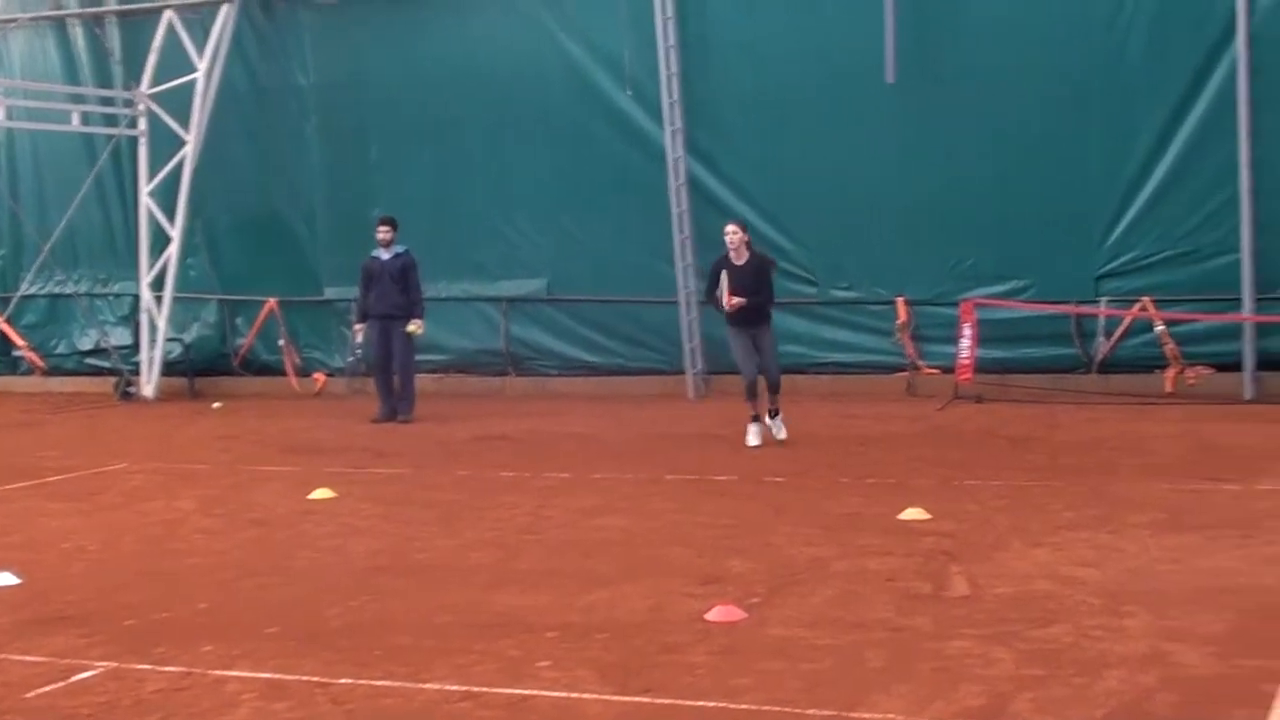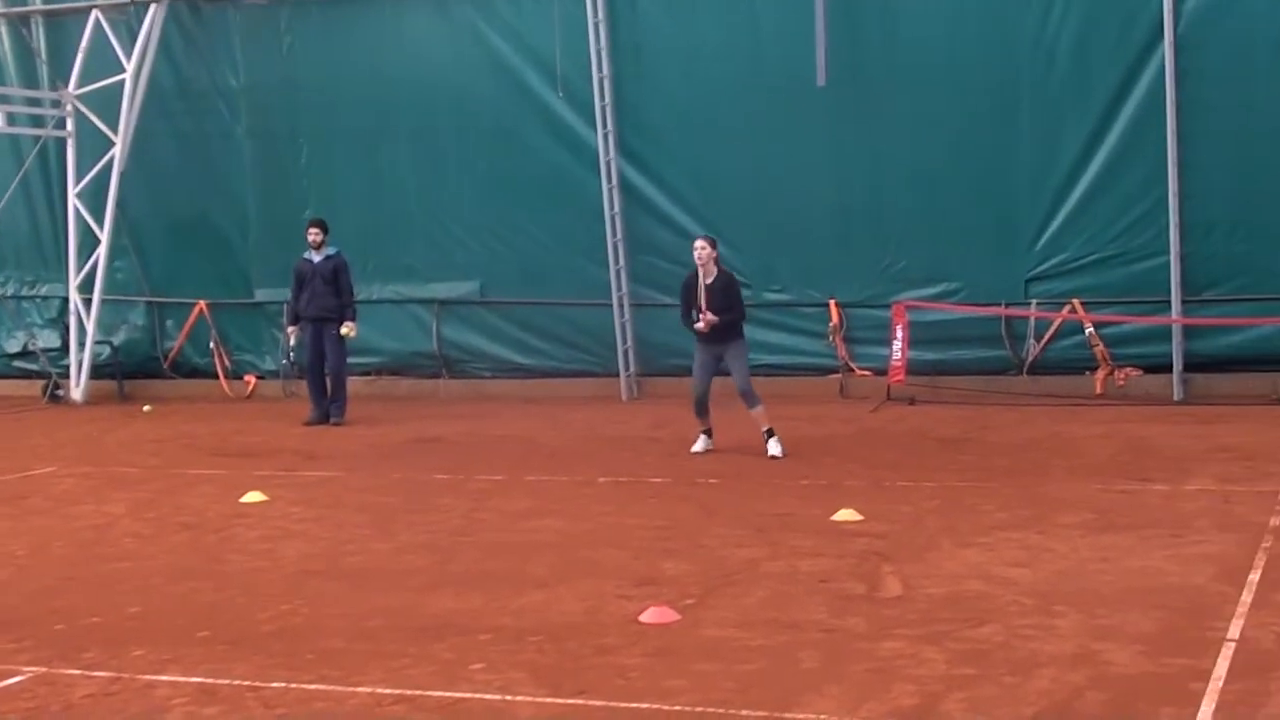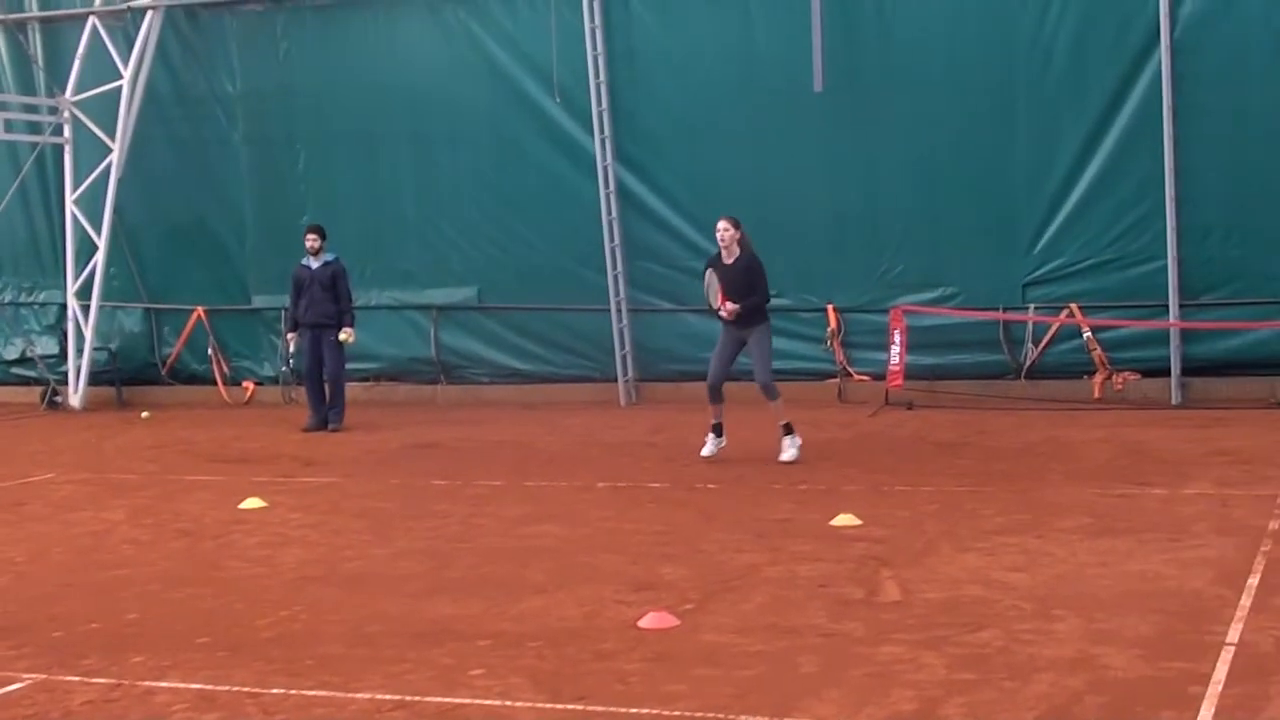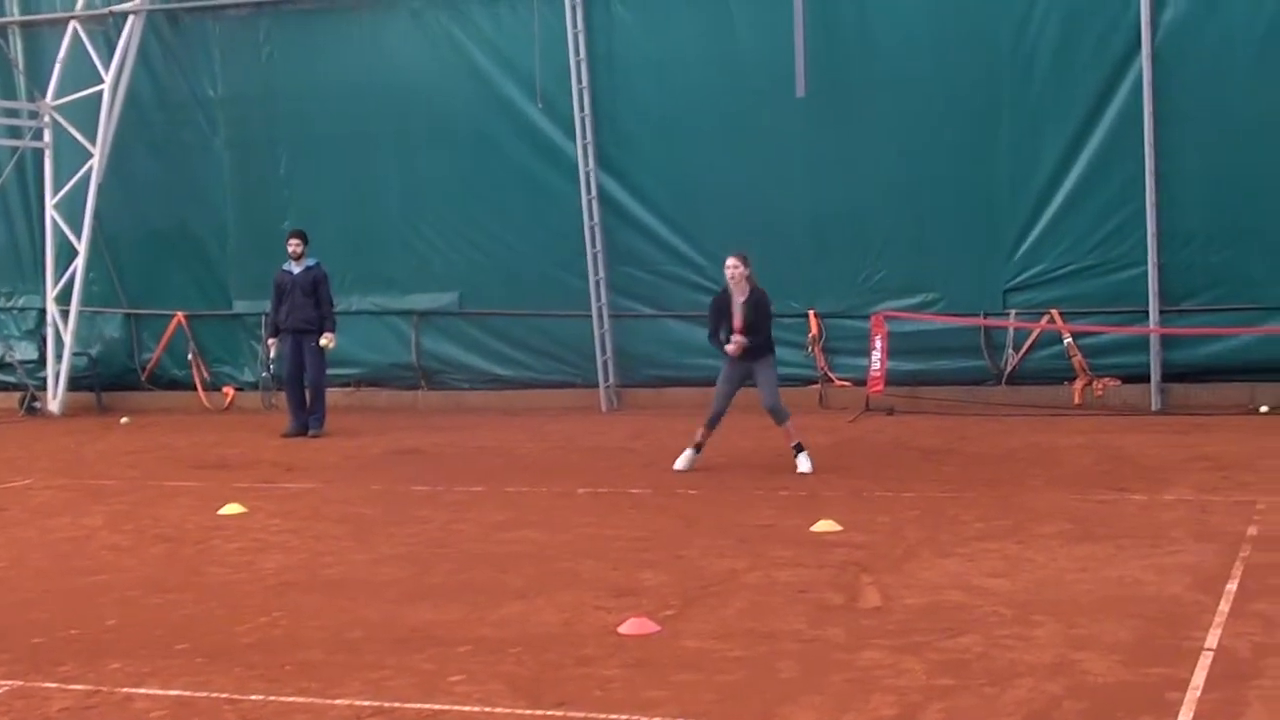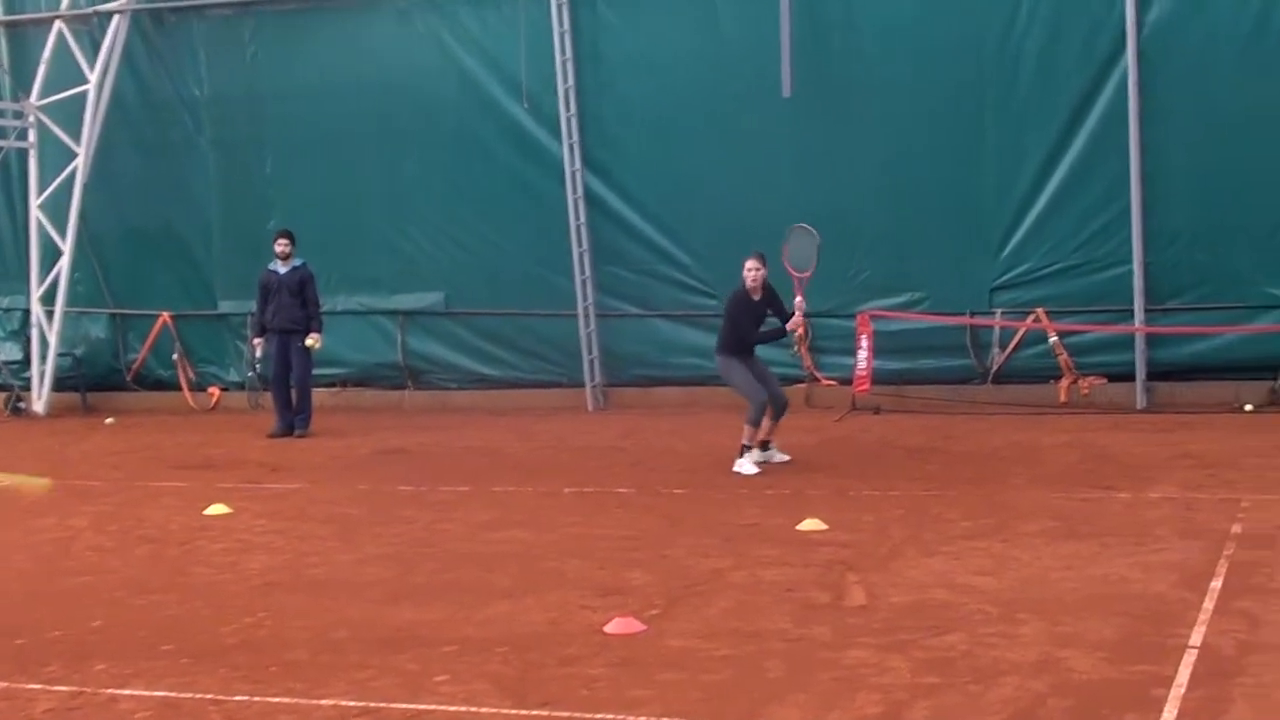
dt=0.3s
person 1, frame 1
left shoulder: (759, 263)
right shoulder: (720, 265)
left elbow: (768, 299)
right elbow: (709, 295)
left wrist: (744, 302)
right wrist: (723, 304)
left hip: (761, 327)
right hip: (736, 328)
left knee: (773, 376)
right knee: (750, 376)
left ankle: (774, 414)
right ankle: (754, 422)
person 1, frame 2
left shoulder: (727, 280)
right shoulder: (689, 283)
left elbow: (739, 314)
right elbow: (685, 317)
left wrist: (717, 321)
right wrist: (696, 326)
left hip: (733, 343)
right hip: (705, 345)
left knee: (744, 388)
right knee: (699, 395)
left ankle: (771, 438)
right ankle: (706, 436)
person 1, frame 3
left shoulder: (750, 261)
right shoulder: (712, 264)
left elbow: (764, 297)
left wrist: (739, 307)
right wrist: (721, 311)
left hip: (757, 327)
right hip: (730, 329)
left knee: (764, 380)
right knee: (713, 380)
left ankle: (789, 435)
right ankle: (716, 435)
person 1, frame 4
left shoulder: (760, 298)
right shoulder: (719, 300)
left elbow: (765, 335)
right elbow: (712, 335)
left wrist: (745, 342)
right wrist: (726, 347)
left hip: (762, 358)
right hip: (735, 359)
left knee: (772, 404)
right knee: (718, 410)
left ankle: (800, 453)
right ankle: (694, 451)
person 1, frame 5
left shoulder: (768, 291)
right shoulder: (738, 299)
left elbow: (783, 317)
right elbow: (752, 337)
left wrist: (796, 314)
right wrist: (786, 329)
left hip: (748, 357)
right hip: (728, 359)
left knee: (780, 400)
right knee: (760, 399)
left ankle: (763, 447)
right ankle: (744, 457)
person 2, frame 1
left shoulder: (405, 259)
right shoulder: (370, 262)
left elbow: (414, 290)
right elbow: (364, 293)
left wrist: (417, 316)
right wrist: (360, 319)
left hip: (400, 319)
right hip: (377, 320)
left knee: (404, 364)
right knee: (380, 364)
left ankle: (405, 408)
right ankle: (388, 408)
person 2, frame 2
left shoulder: (337, 260)
right shoulder: (301, 264)
left elbow: (346, 292)
right elbow: (295, 295)
left wrist: (350, 318)
right wrist: (292, 322)
left hip: (333, 322)
right hip: (309, 323)
left knee: (336, 366)
right knee: (312, 367)
left ankle: (337, 411)
right ankle: (320, 410)
person 2, frame 3
left shoulder: (335, 267)
right shoulder: (299, 270)
left elbow: (345, 298)
right elbow: (294, 302)
left wrist: (348, 324)
right wrist: (291, 328)
left hip: (331, 328)
right hip: (308, 329)
left knee: (334, 372)
right knee: (310, 373)
left ankle: (335, 417)
right ankle: (318, 417)
person 2, frame 4
left shoulder: (317, 272)
right shoulder: (281, 275)
left elbow: (326, 303)
right elbow: (275, 307)
left wrist: (329, 329)
right wrist: (272, 334)
left hip: (312, 333)
right hip: (289, 334)
left knee: (315, 378)
right knee: (291, 378)
left ankle: (316, 423)
right ankle: (299, 422)
person 2, frame 5
left shoulder: (303, 272)
right shoulder: (267, 275)
left elbow: (312, 303)
right elbow: (261, 306)
left wrist: (315, 329)
right wrist: (258, 333)
left hip: (298, 333)
right hip: (275, 334)
left knee: (301, 378)
right knee: (277, 378)
left ankle: (301, 423)
right ankle: (284, 423)
